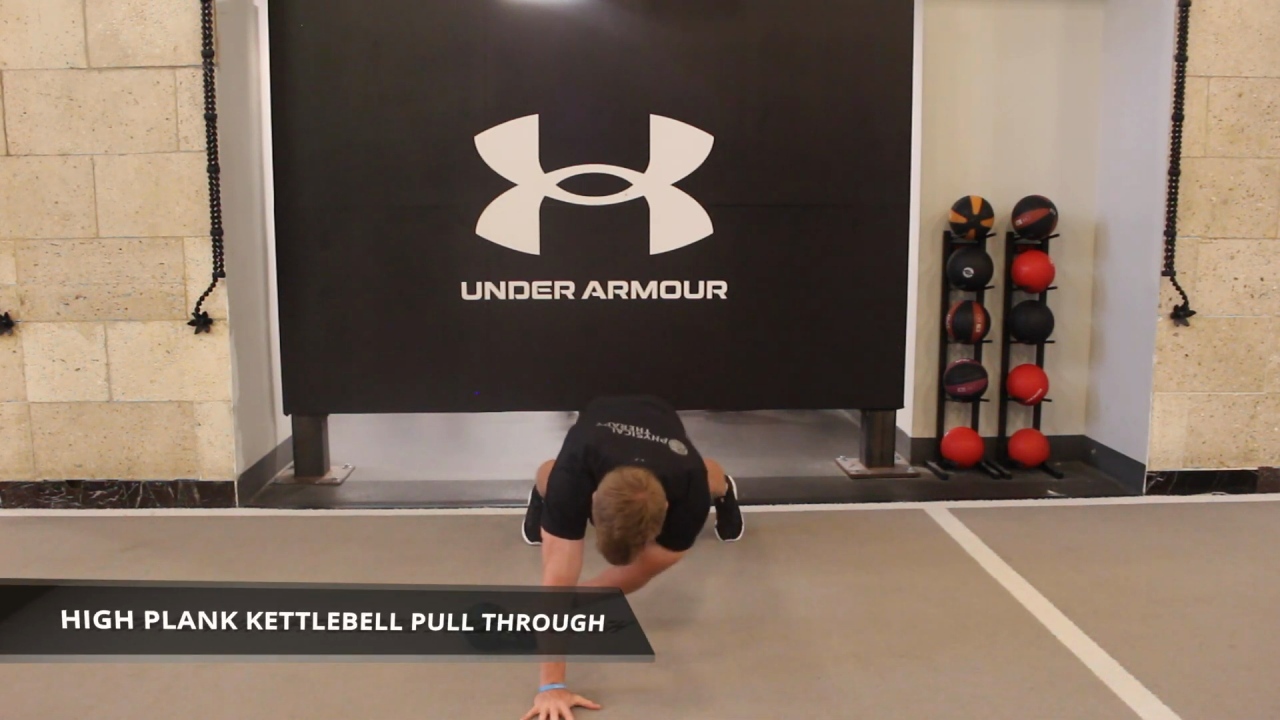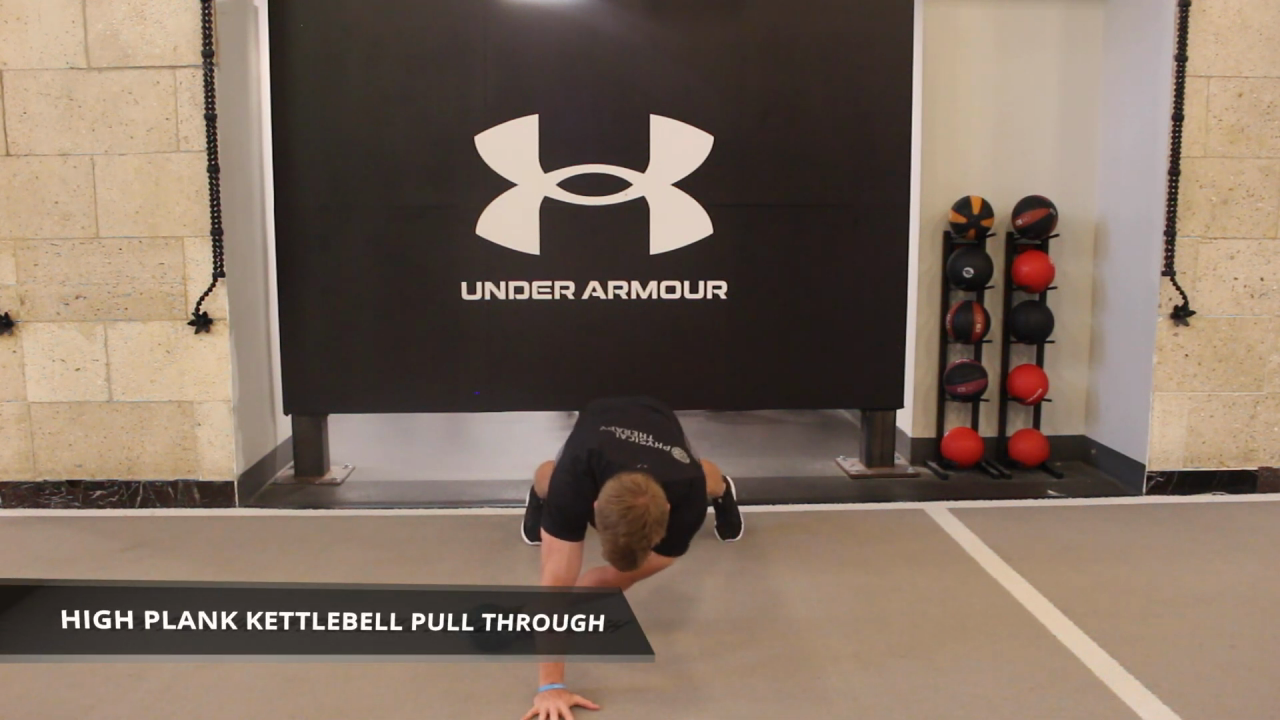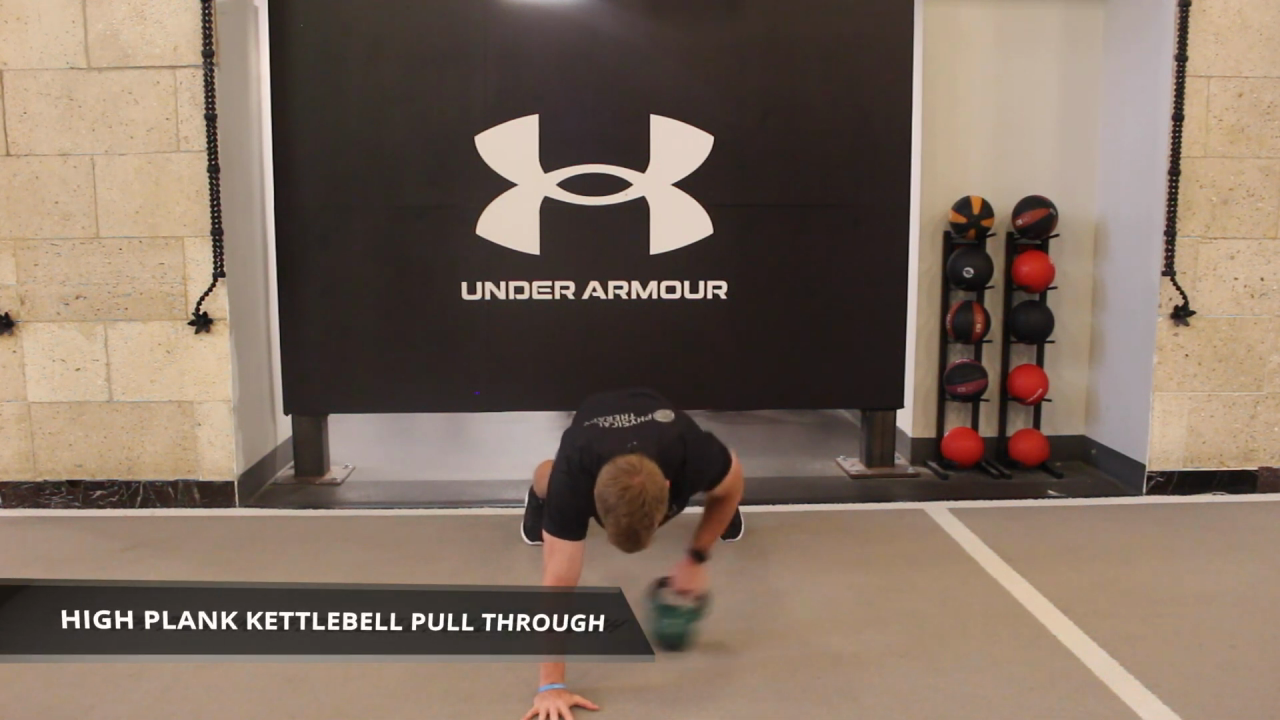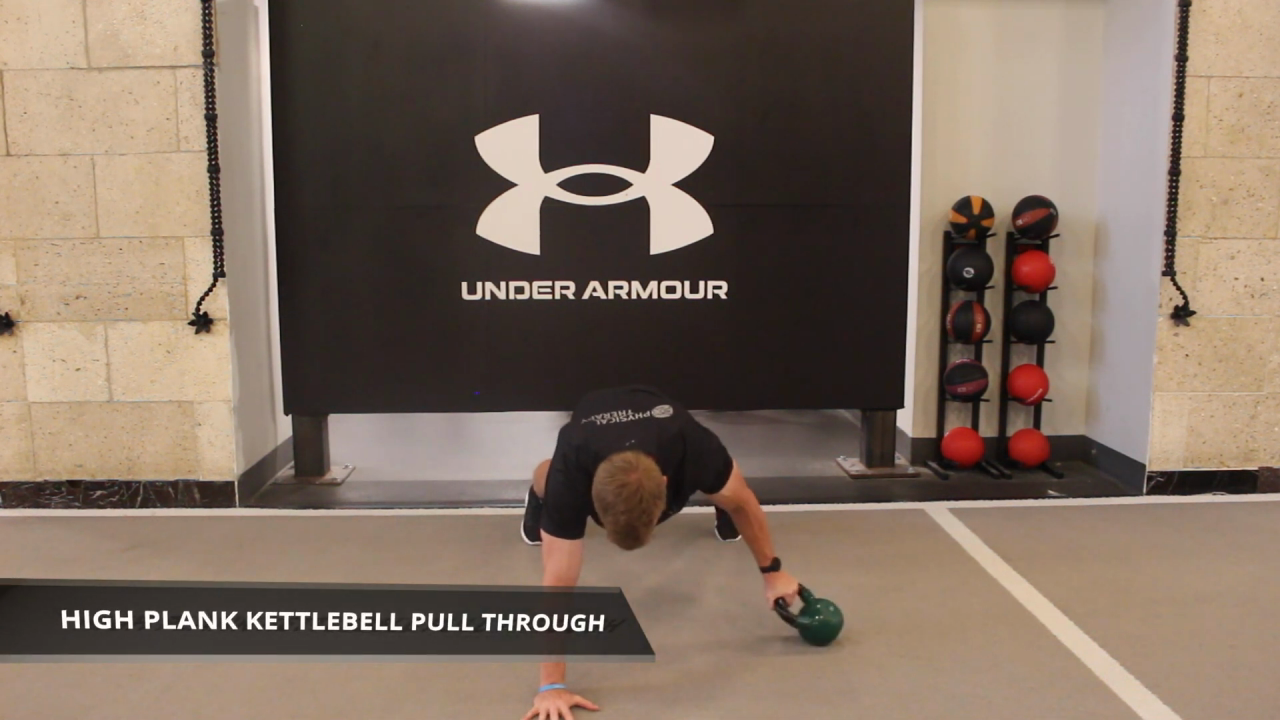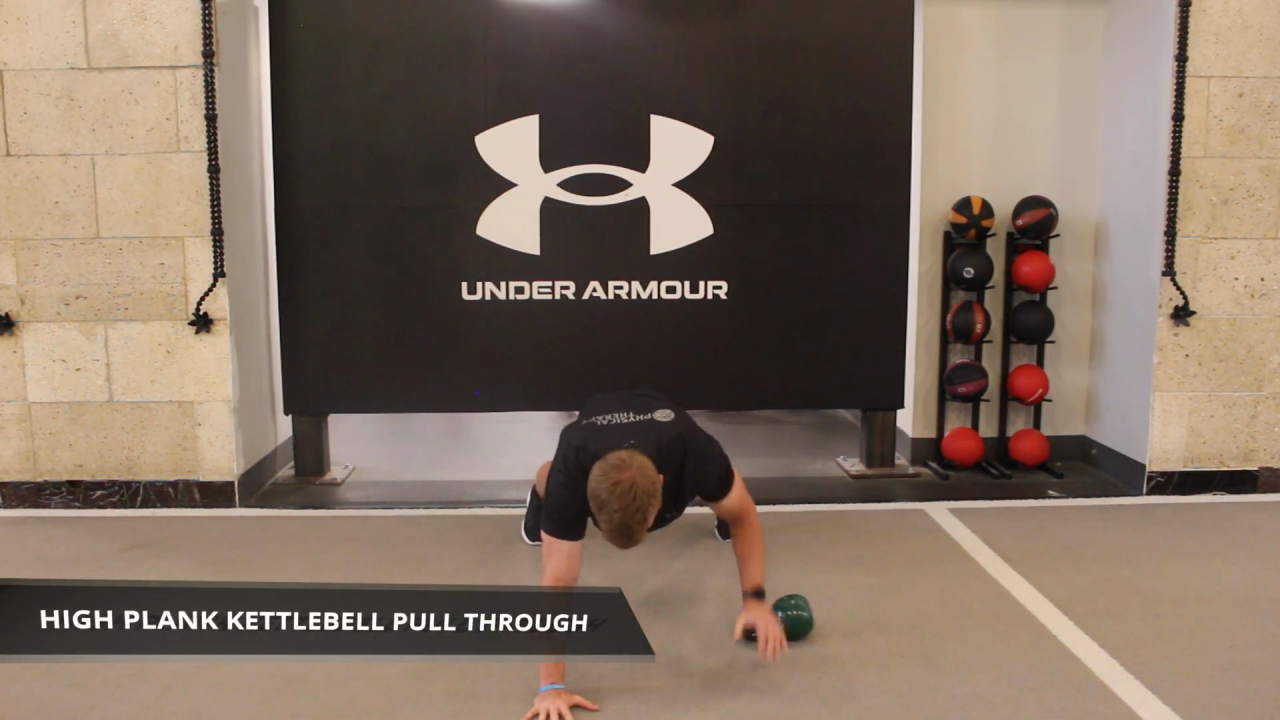
dt=0.4s
person 1, frame 1
left shoulder: (688, 489)
right shoulder: (572, 478)
left elbow: (641, 571)
right elbow: (558, 579)
right wrist: (551, 685)
right hip: (600, 421)
left ankle: (723, 489)
right ankle: (542, 492)
person 1, frame 2
left shoulder: (686, 493)
right shoulder: (574, 480)
left elbow: (625, 575)
right elbow: (556, 580)
right wrist: (550, 685)
right hip: (598, 421)
left ankle: (720, 489)
right ankle: (540, 493)
person 1, frame 3
left shoulder: (690, 450)
right shoulder: (572, 476)
left elbow: (728, 490)
right elbow: (559, 580)
left wrist: (695, 558)
right wrist: (551, 686)
left hip: (659, 434)
right hip: (592, 429)
right ankle: (539, 492)
person 1, frame 4
left shoulder: (692, 447)
right shoulder: (571, 473)
left elbow: (741, 503)
right elbow: (559, 580)
left wrist: (772, 570)
right wrist: (551, 685)
left hip: (661, 433)
right hip: (590, 427)
right ankle: (540, 492)
person 1, frame 5
left shoulder: (692, 453)
right shoulder: (572, 474)
left elbow: (742, 515)
right elbow: (558, 580)
left wrist: (754, 597)
right wrist: (552, 685)
left hip: (665, 438)
right hip: (591, 441)
right ankle: (541, 492)
